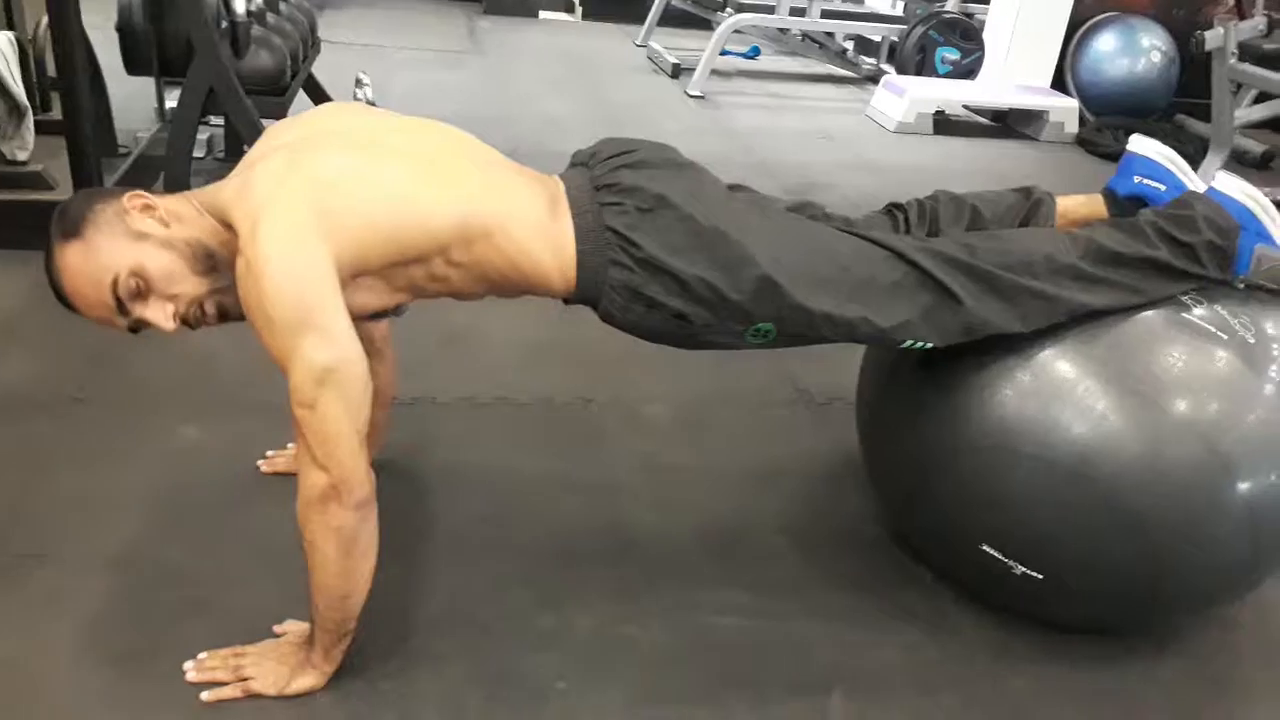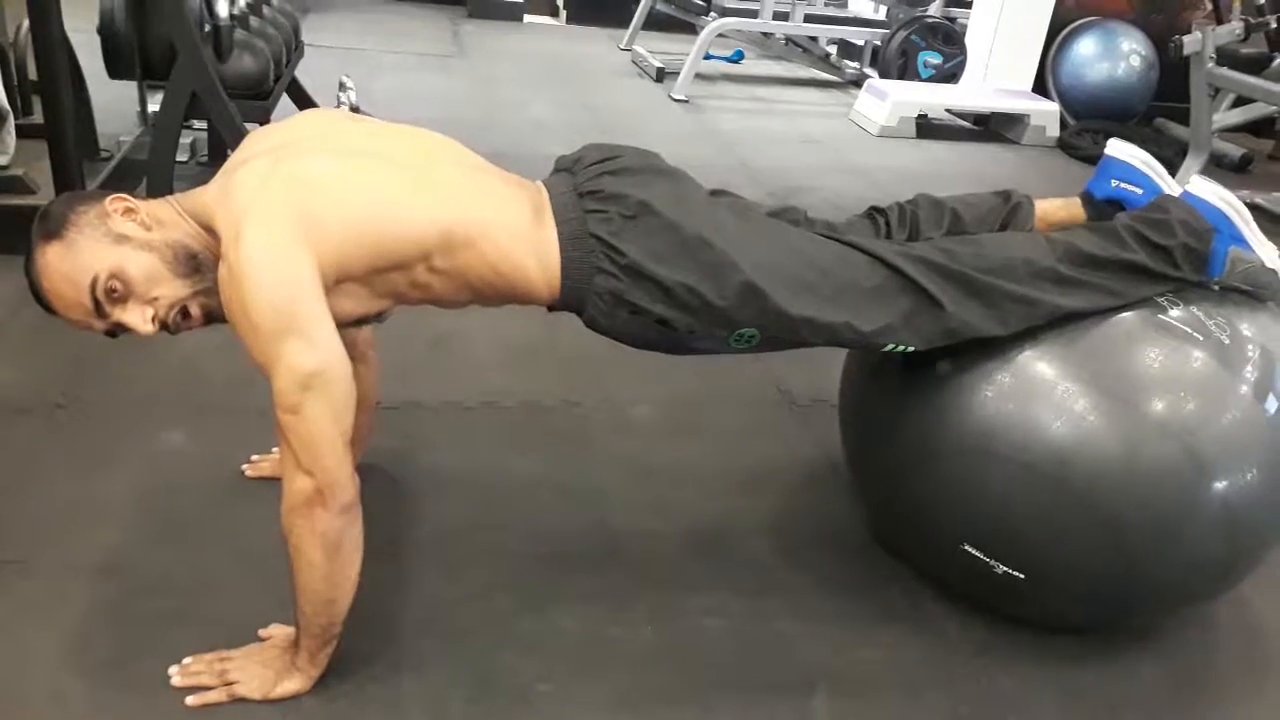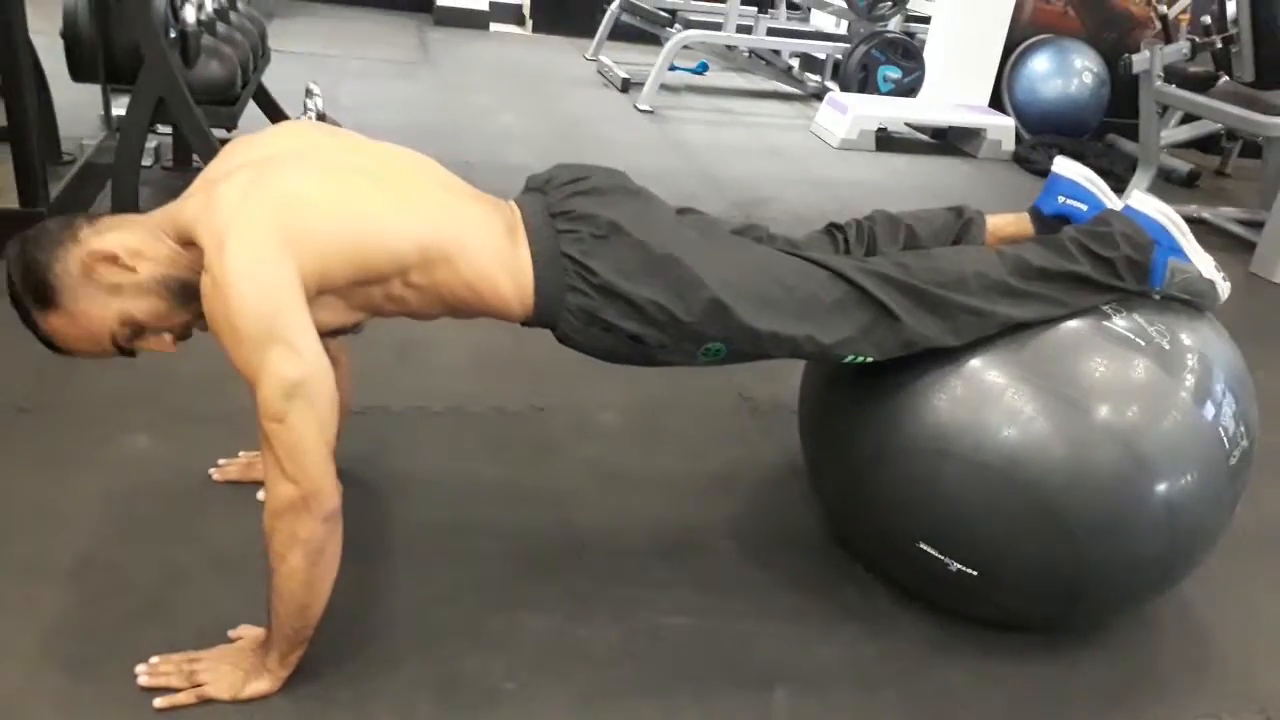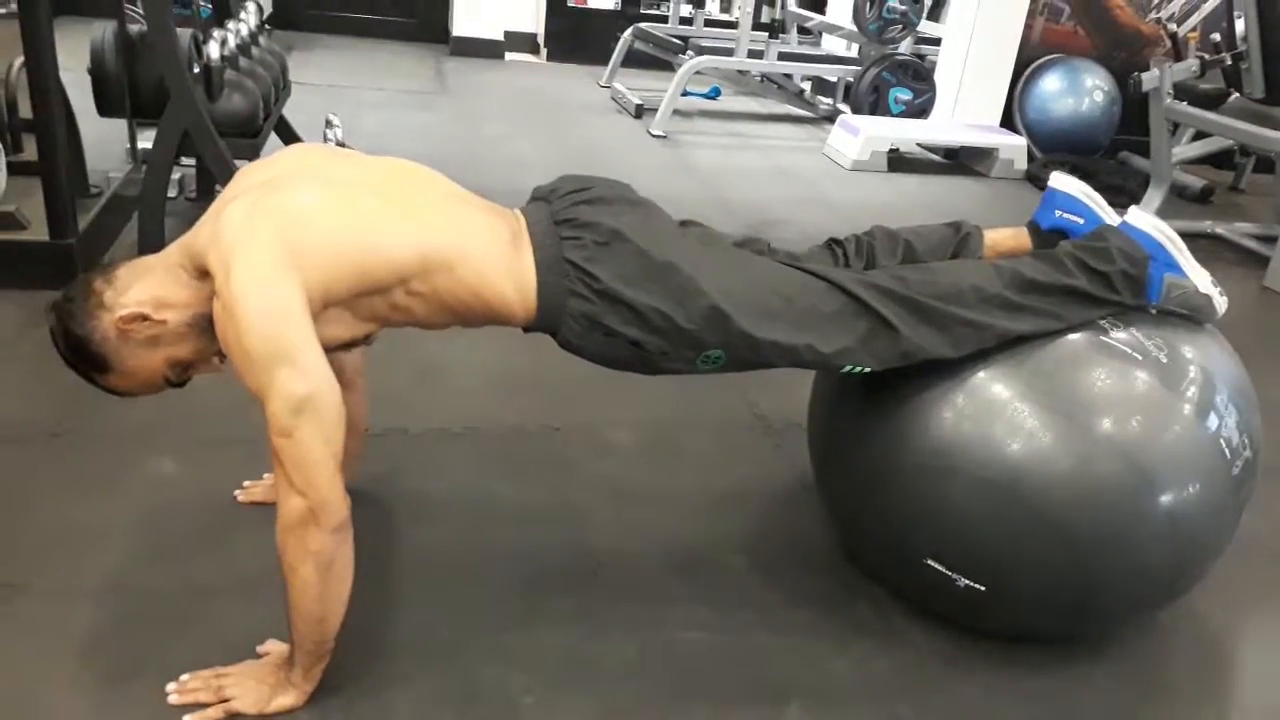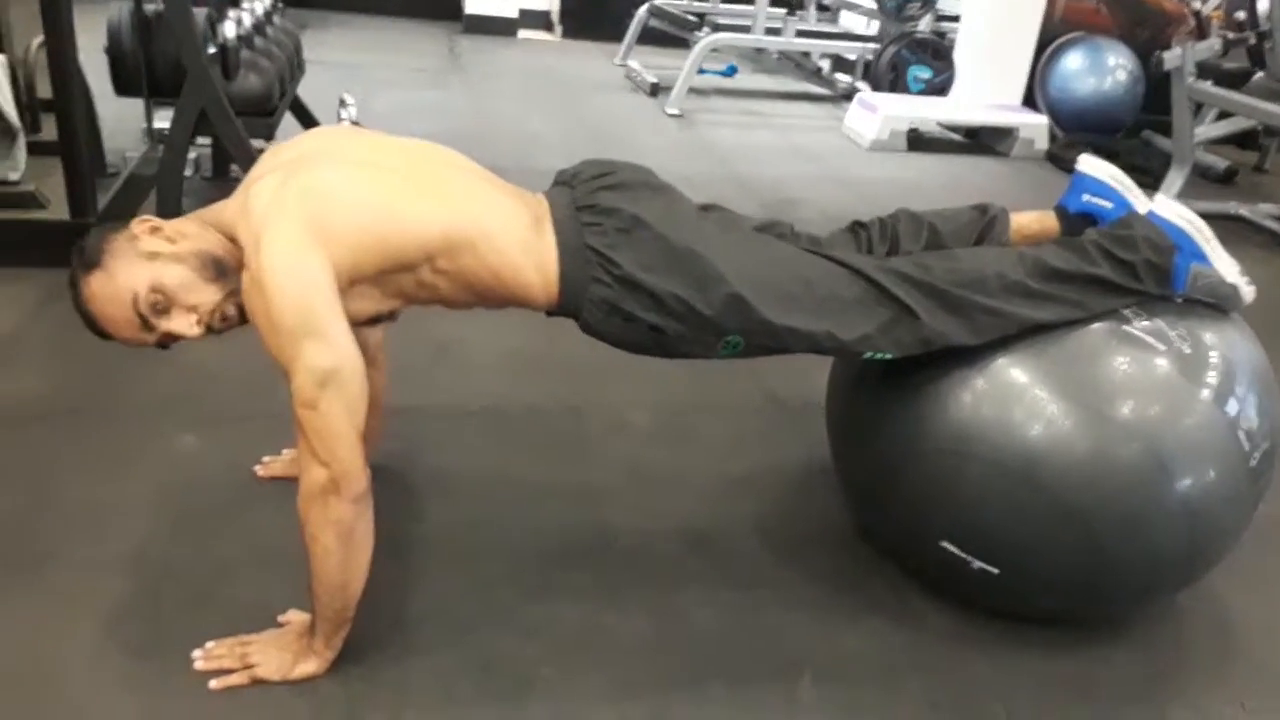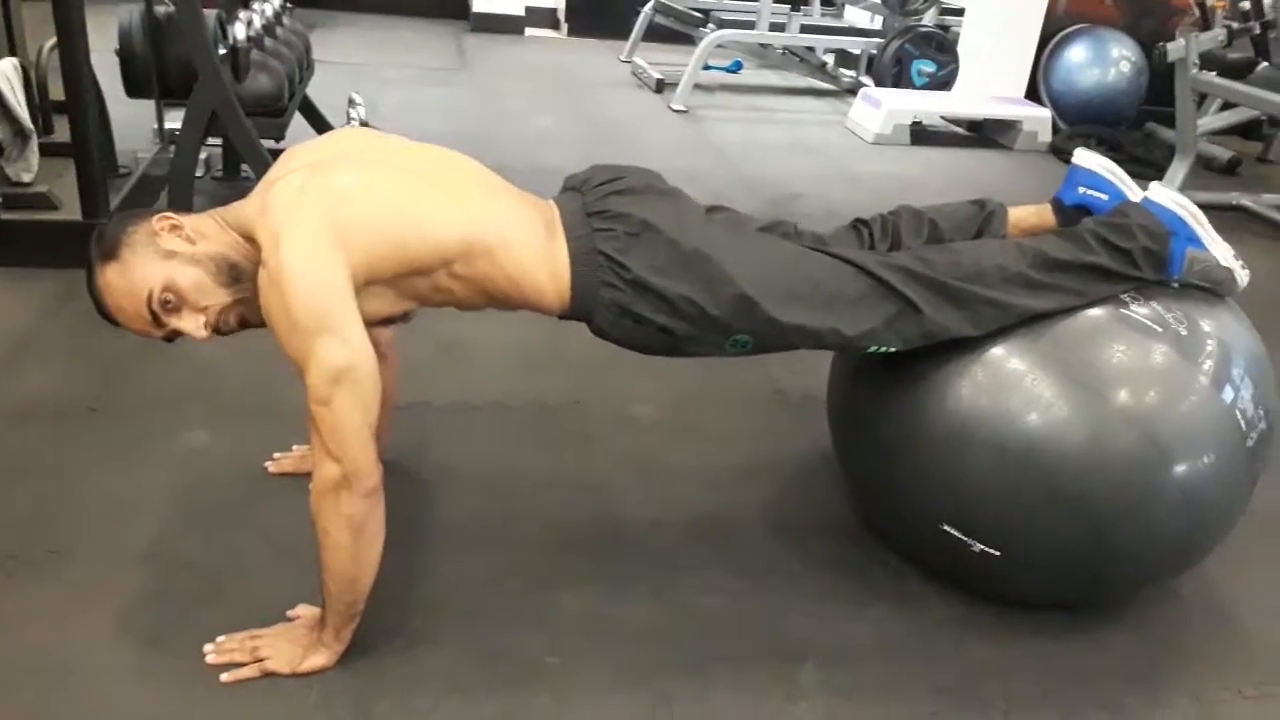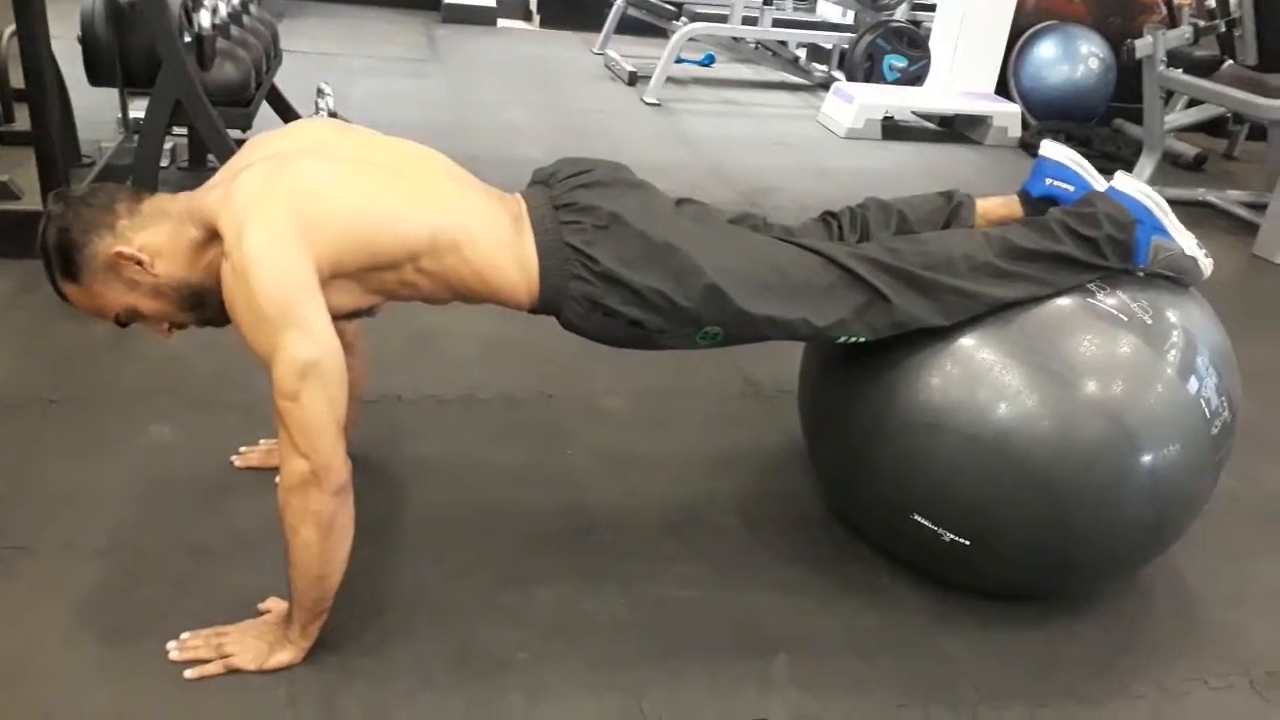
dt=0.7s
person 1, frame 1
left shoulder: (270, 255)
right shoulder: (283, 153)
left elbow: (339, 490)
left wrist: (318, 656)
right wrist: (354, 434)
left hip: (648, 256)
right hip: (619, 188)
left knee: (931, 290)
right knee: (893, 243)
right ankle: (1119, 196)
person 1, frame 2
left shoulder: (251, 257)
right shoulder: (266, 158)
left elbow: (325, 495)
left wrist: (304, 658)
right wrist: (331, 438)
left hip: (630, 265)
right hip: (603, 194)
left knee: (906, 298)
right knee: (872, 250)
right ankle: (1099, 201)
person 1, frame 3
left shoulder: (237, 273)
right shoulder: (242, 170)
left elbow: (312, 502)
right wrist: (298, 438)
left hip: (601, 281)
right hip: (576, 213)
left knee: (871, 309)
right knee: (833, 262)
left ankle: (1131, 248)
right ankle: (1048, 212)
person 1, frame 4
left shoulder: (245, 293)
right shoulder: (254, 195)
left elbow: (320, 513)
right wrist: (323, 458)
left hip: (601, 287)
right hip: (579, 221)
left knee: (863, 321)
right knee: (832, 277)
left ankle: (1127, 264)
right ankle: (1049, 227)
person 1, frame 5
left shoulder: (273, 264)
right shoulder: (282, 169)
left elbow: (341, 490)
left wrist: (315, 643)
right wrist: (337, 438)
left hip: (623, 274)
right hip: (599, 207)
left knee: (888, 310)
right knee: (848, 260)
left ankle: (1150, 253)
right ankle: (1069, 212)
person 1, frame 6
left shoulder: (289, 265)
right shoulder: (298, 176)
left elbow: (353, 483)
left wrist: (328, 635)
right wrist: (343, 432)
left hip: (634, 276)
right hip: (611, 210)
left knee: (891, 304)
right knee: (857, 257)
left ankle: (1148, 241)
right ankle: (1064, 205)
person 1, frame 7
left shoulder: (252, 261)
right shoulder: (258, 168)
left elbow: (320, 477)
left wrist: (294, 633)
right wrist: (317, 429)
left hip: (601, 269)
right hip: (577, 205)
left knee: (861, 294)
right knee: (823, 247)
left ankle: (1114, 228)
right ankle: (1034, 195)
